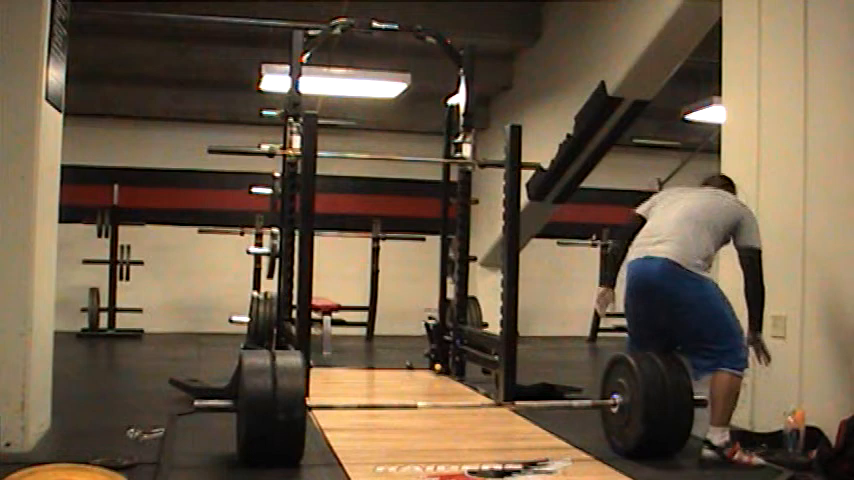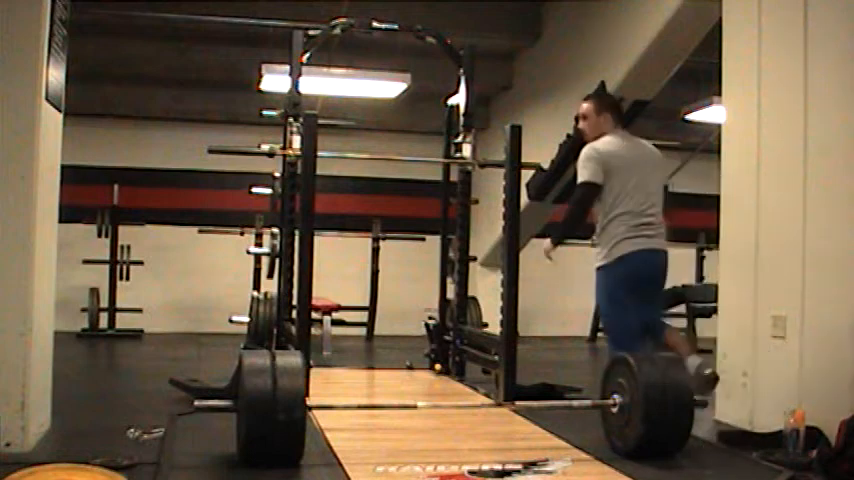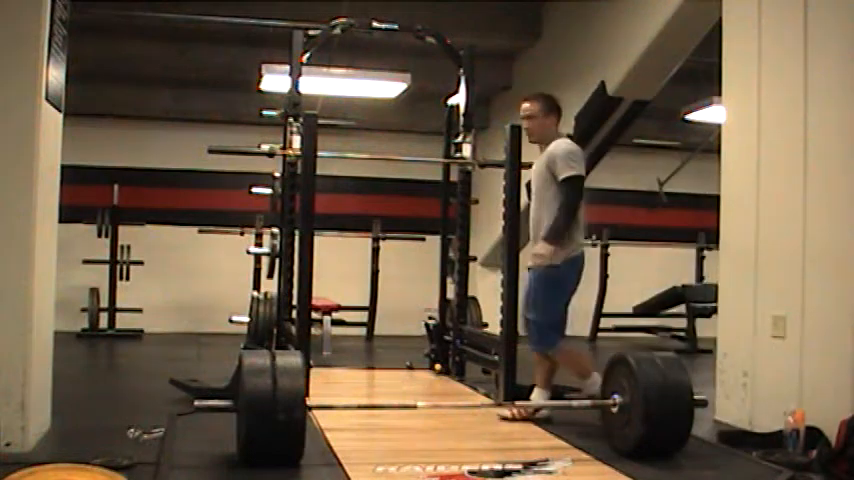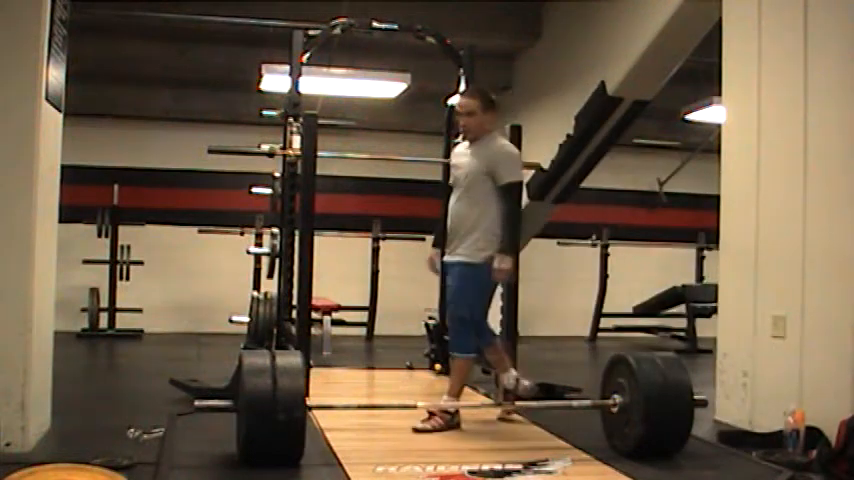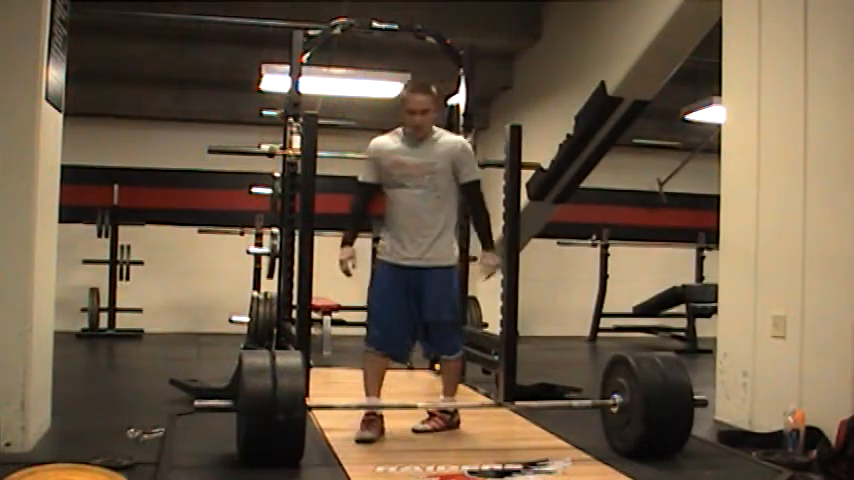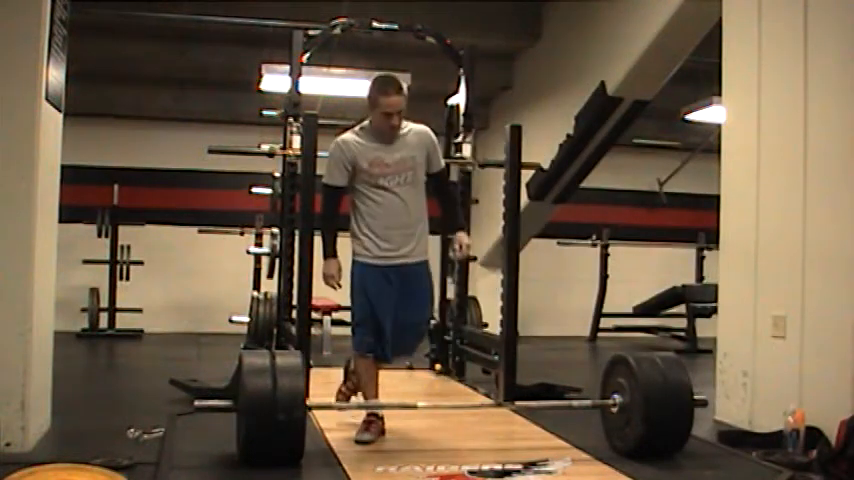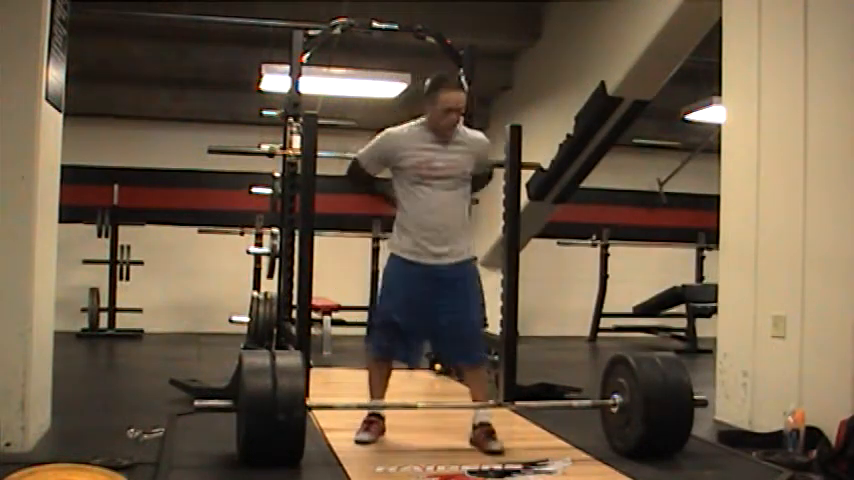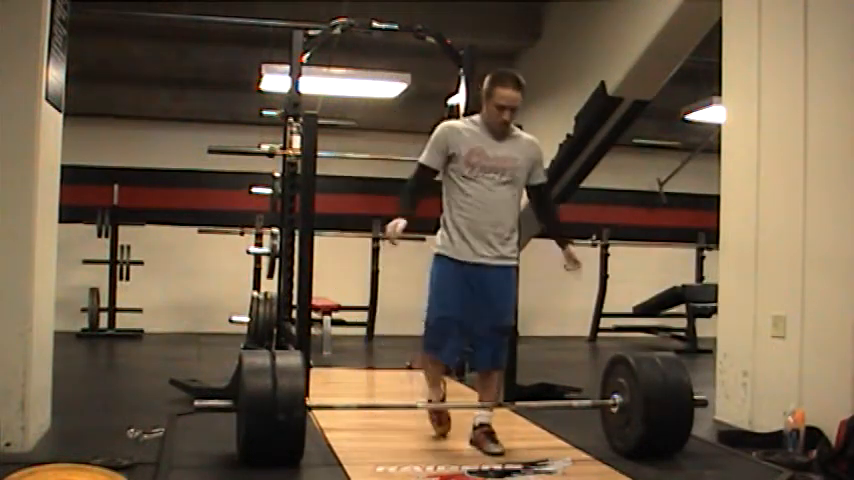
dt=0.7s
person 1, frame 1
left shoulder: (667, 195)
right shoulder: (739, 210)
left elbow: (625, 237)
right elbow: (753, 272)
left wrist: (607, 283)
right wrist: (754, 331)
left hip: (639, 269)
right hip: (681, 272)
left knee: (646, 354)
right knee: (728, 353)
right ankle: (717, 441)
person 1, frame 2
left shoulder: (595, 151)
right shoulder: (652, 153)
left elbow: (583, 202)
left wrist: (555, 238)
left hip: (620, 256)
right hip: (655, 252)
left knee: (626, 345)
right knee: (649, 324)
right ankle: (695, 363)
person 1, frame 3
left shoulder: (563, 151)
right shoulder: (544, 156)
left elbow: (571, 200)
left wrist: (548, 241)
left hip: (556, 258)
right hip: (546, 258)
left knee: (543, 331)
right knee: (546, 332)
left ankle: (596, 386)
right ankle: (539, 401)
person 1, frame 4
left shoulder: (501, 152)
right shoulder: (459, 152)
left elbow: (512, 206)
left wrist: (507, 253)
right wrist: (438, 245)
left hip: (477, 258)
right hip: (456, 255)
left knee: (462, 330)
right knee: (473, 328)
left ankle: (449, 408)
right ankle: (514, 383)
person 1, frame 5
left shoulder: (456, 148)
right shoulder: (380, 148)
left elbow: (474, 200)
right elbow: (362, 199)
left wrist: (488, 248)
right wrist: (348, 242)
left hip: (439, 262)
right hip: (392, 260)
left knee: (445, 336)
right knee: (380, 336)
left ankle: (448, 409)
right ankle: (373, 413)
person 1, frame 6
left shoulder: (423, 137)
right shoulder: (347, 146)
left elbow: (442, 186)
right elbow: (330, 204)
left wrist: (458, 228)
right wrist: (329, 256)
left hip: (415, 258)
right hip: (370, 261)
left knee: (409, 335)
right knee: (367, 338)
left ankle: (356, 373)
right ankle: (373, 414)
person 1, frame 7
left shoulder: (476, 143)
right shoulder: (396, 139)
right elbow: (356, 172)
left hip: (458, 262)
right hip: (408, 259)
left knee: (471, 344)
right knee: (384, 339)
left ankle: (482, 423)
right ankle: (376, 415)
person 1, frame 8
left shoulder: (529, 147)
right shoulder: (451, 132)
left elbow: (542, 201)
right elbow: (420, 179)
left wrist: (564, 244)
right wrist: (402, 217)
left hip: (500, 262)
right hip: (453, 256)
left knee: (493, 344)
right knee: (440, 333)
left ankle: (483, 424)
right ankle: (436, 400)
